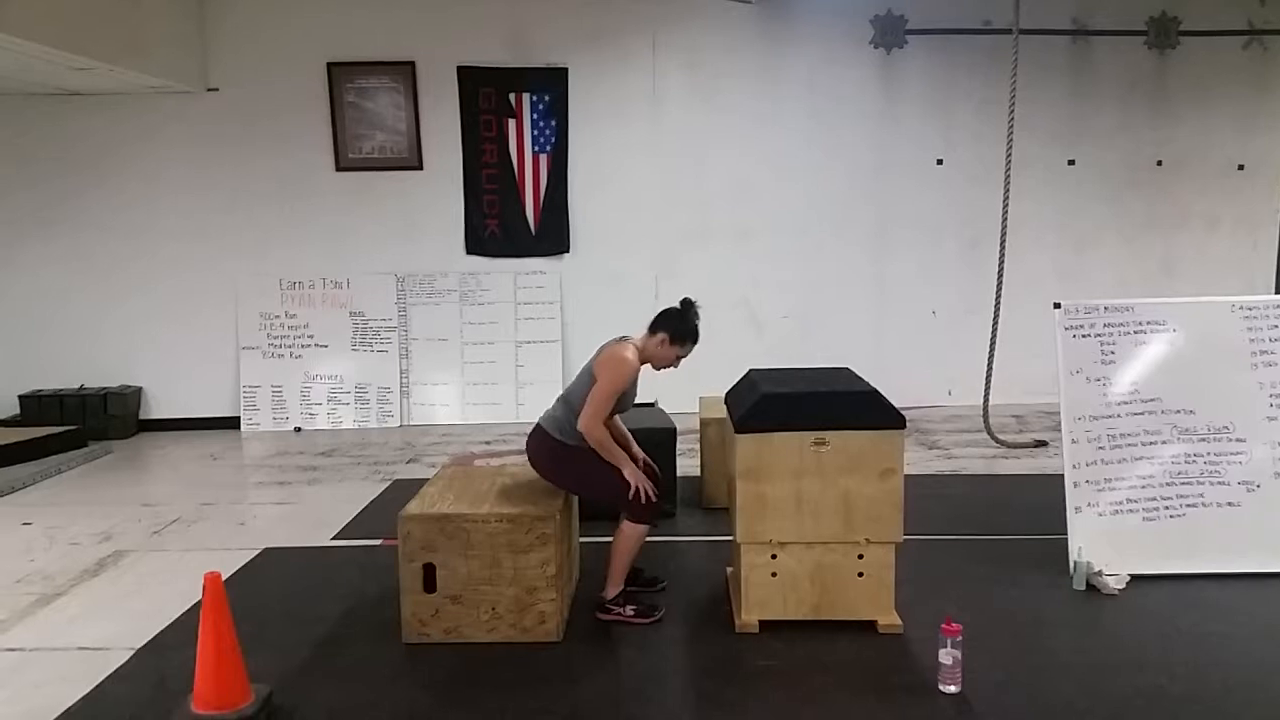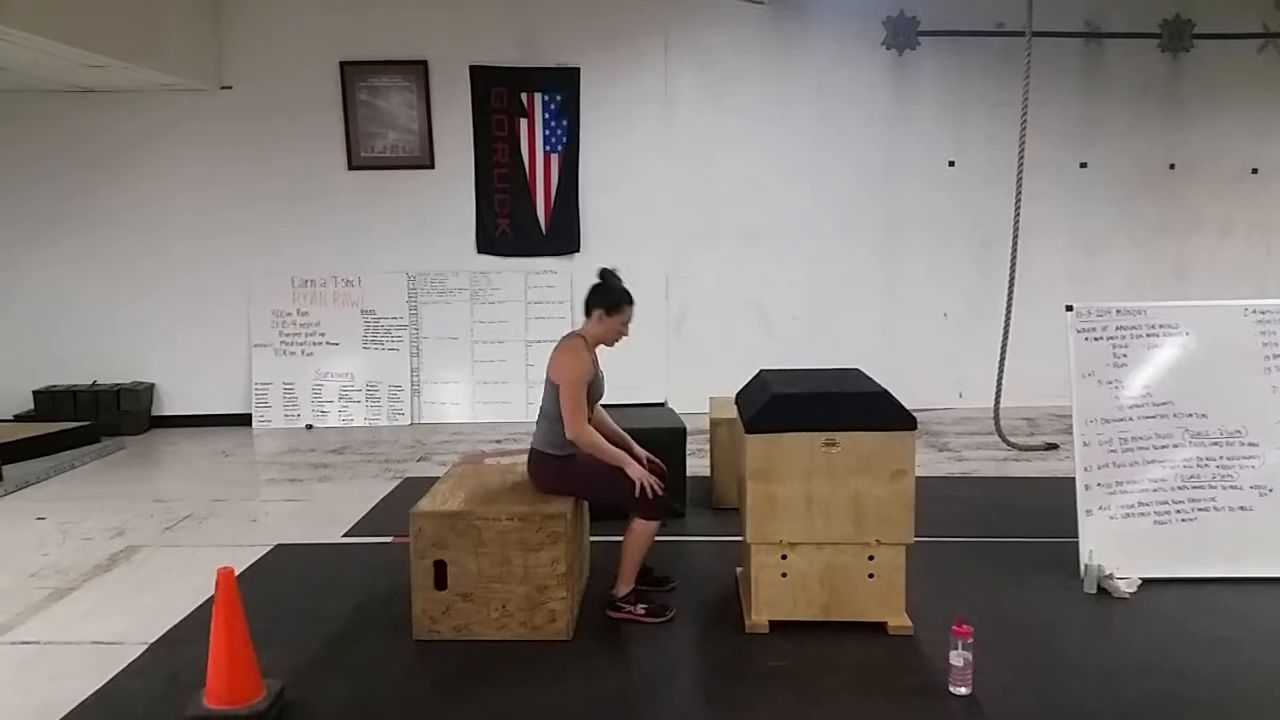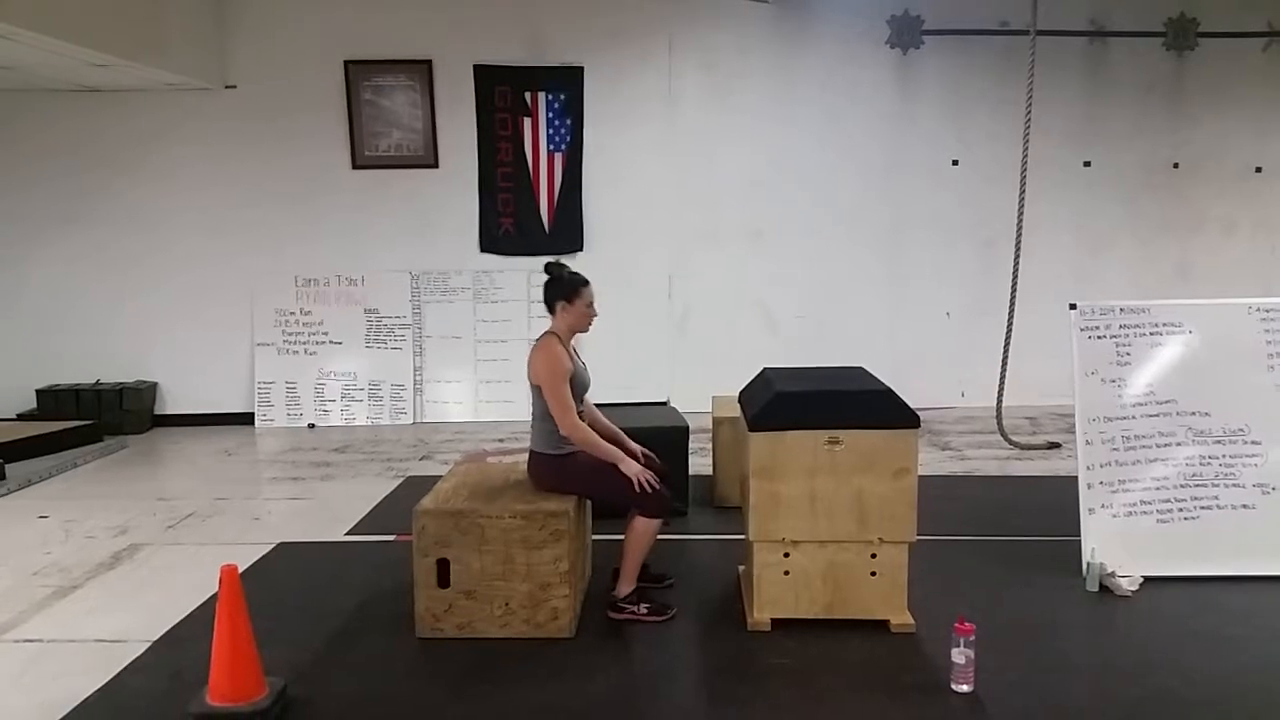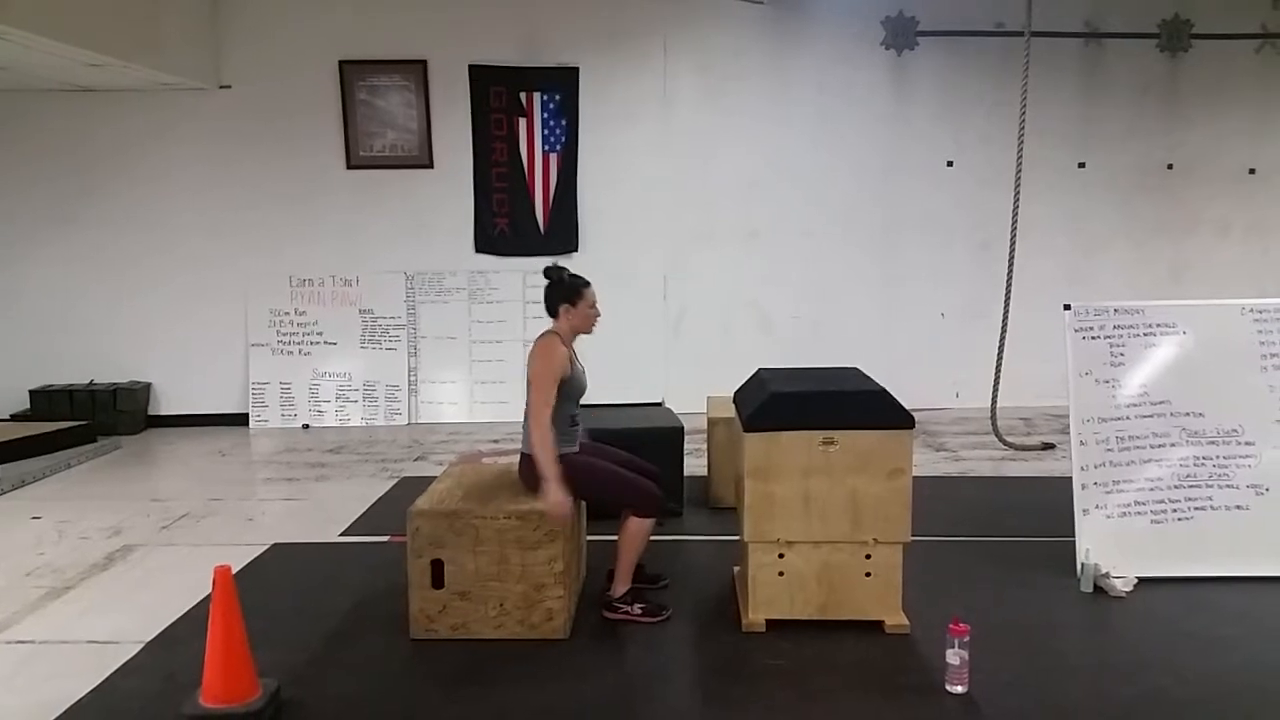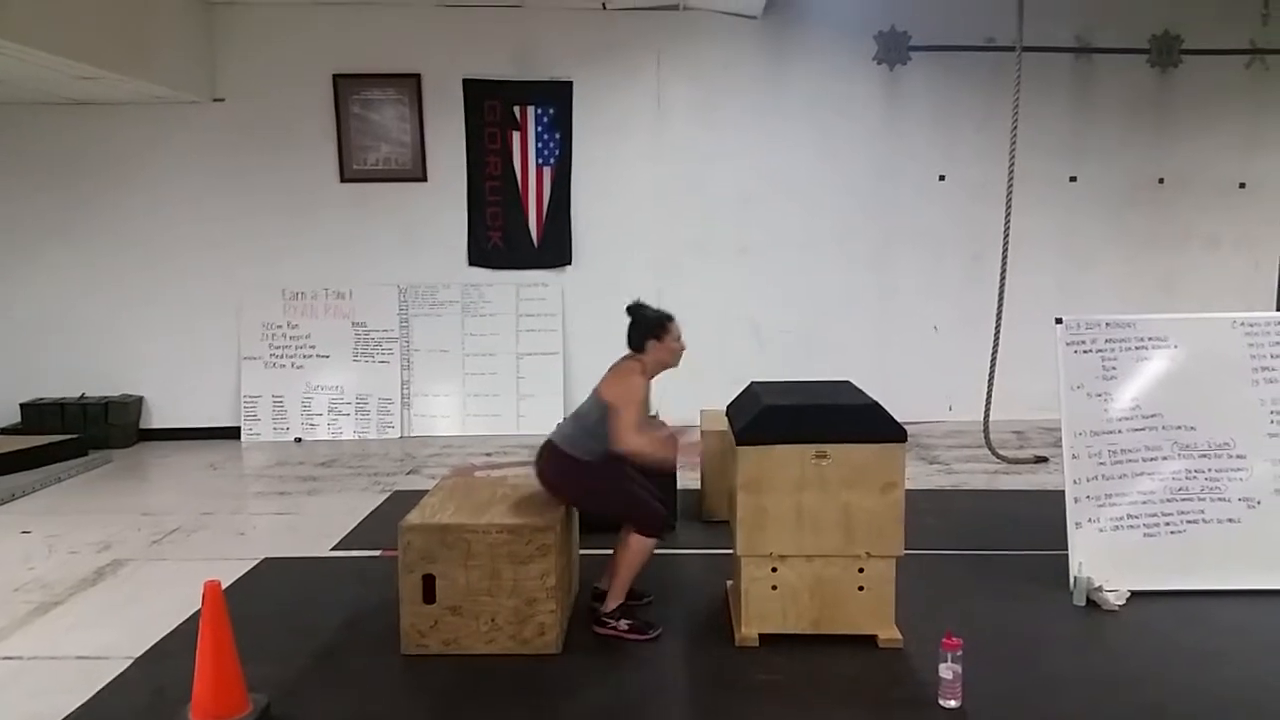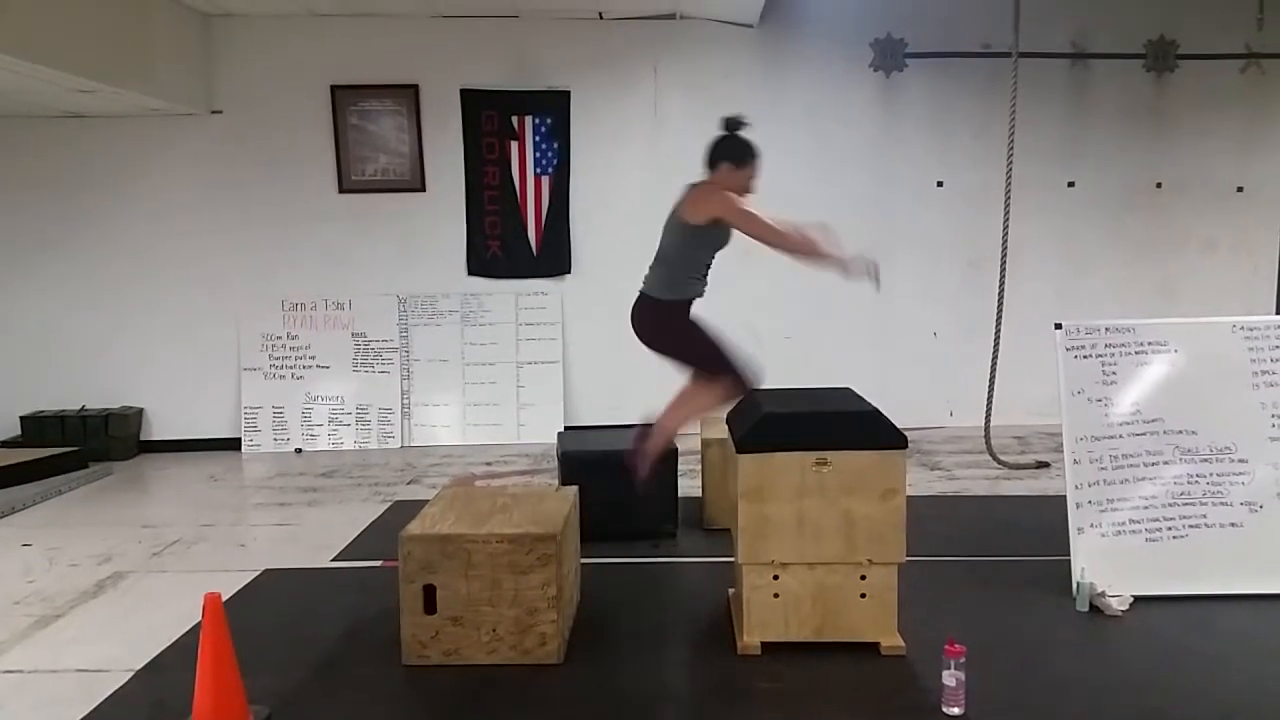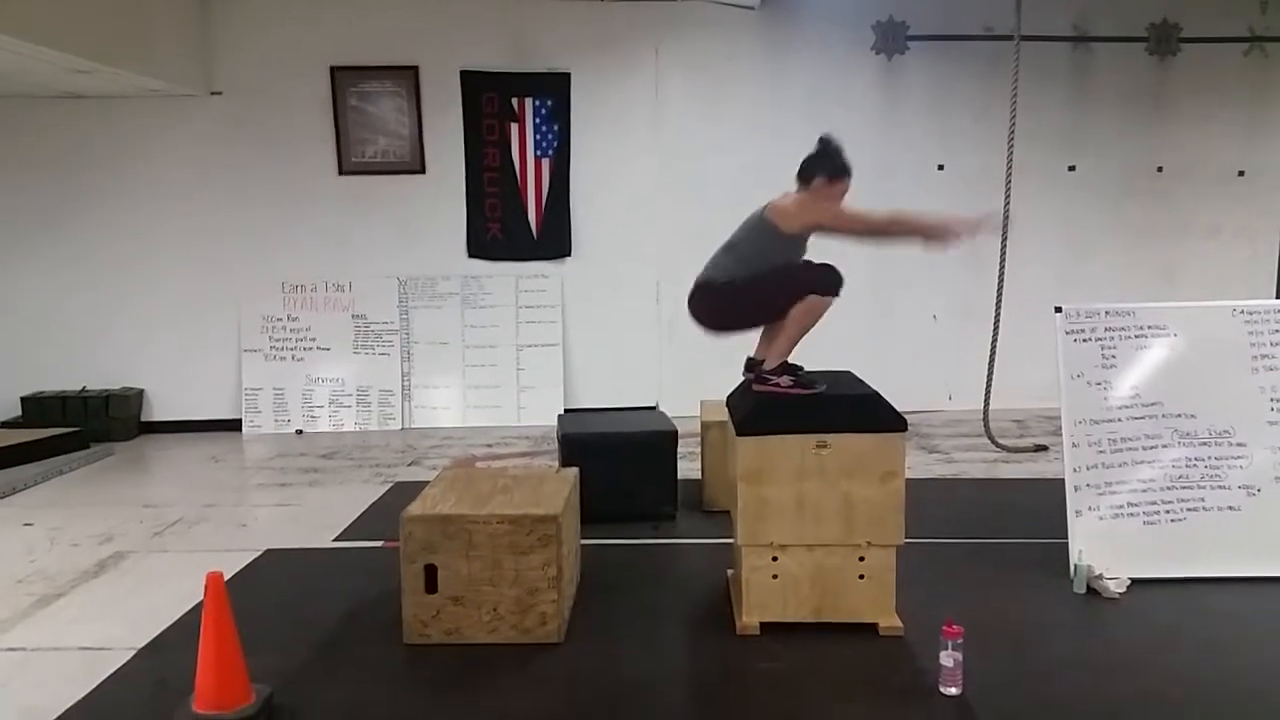
dt=0.4s
person 1, frame 1
left shoulder: (627, 349)
right shoulder: (625, 362)
right elbow: (589, 425)
left wrist: (633, 451)
right wrist: (625, 465)
left hip: (563, 441)
right hip: (553, 448)
left knee: (647, 479)
right knee: (642, 501)
left ankle: (623, 570)
right ankle: (612, 599)
person 1, frame 2
left shoulder: (583, 346)
right shoulder: (575, 354)
left elbow: (591, 411)
right elbow: (577, 430)
left wrist: (632, 447)
right wrist: (626, 462)
left hip: (565, 453)
right hip: (553, 463)
left knee: (655, 475)
right knee: (652, 498)
left ankle: (634, 568)
right ankle: (622, 597)
person 1, frame 3
left shoulder: (564, 345)
right shoulder: (550, 352)
left elbow: (582, 407)
right elbow: (570, 426)
left wrist: (626, 442)
right wrist: (621, 460)
left hip: (568, 453)
right hip: (554, 462)
left knee: (653, 472)
right knee: (655, 499)
left ankle: (630, 566)
right ankle: (624, 597)
person 1, frame 4
left shoulder: (562, 345)
right shoulder: (551, 351)
right elbow: (540, 420)
left wrist: (595, 452)
right wrist: (552, 482)
left hip: (567, 450)
right hip: (550, 461)
left knee: (648, 476)
right knee: (648, 499)
left ankle: (626, 567)
right ankle: (619, 597)
person 1, frame 5
left shoulder: (634, 370)
right shoulder: (633, 380)
right elbow: (629, 442)
left wrist: (663, 433)
right wrist: (672, 454)
left hip: (575, 457)
right hip: (564, 465)
left knee: (649, 502)
right knee: (653, 519)
left ankle: (608, 587)
right ankle: (612, 613)
person 1, frame 6
left shoulder: (704, 195)
right shoulder: (716, 200)
left elbow: (768, 231)
right elbow: (776, 238)
left wrist: (805, 237)
right wrist: (838, 260)
left hip: (661, 310)
right hip: (658, 314)
left knee: (712, 371)
right knee: (736, 382)
left ankle: (658, 434)
right ankle: (654, 441)
person 1, frame 7
left shoulder: (799, 208)
right shoulder: (809, 209)
left elbow: (867, 227)
right elbow: (883, 224)
left wrist: (937, 228)
right wrist: (950, 226)
left hip: (716, 296)
right hip: (716, 302)
left knee: (799, 284)
right knee: (824, 281)
left ankle: (761, 363)
right ankle: (770, 370)
